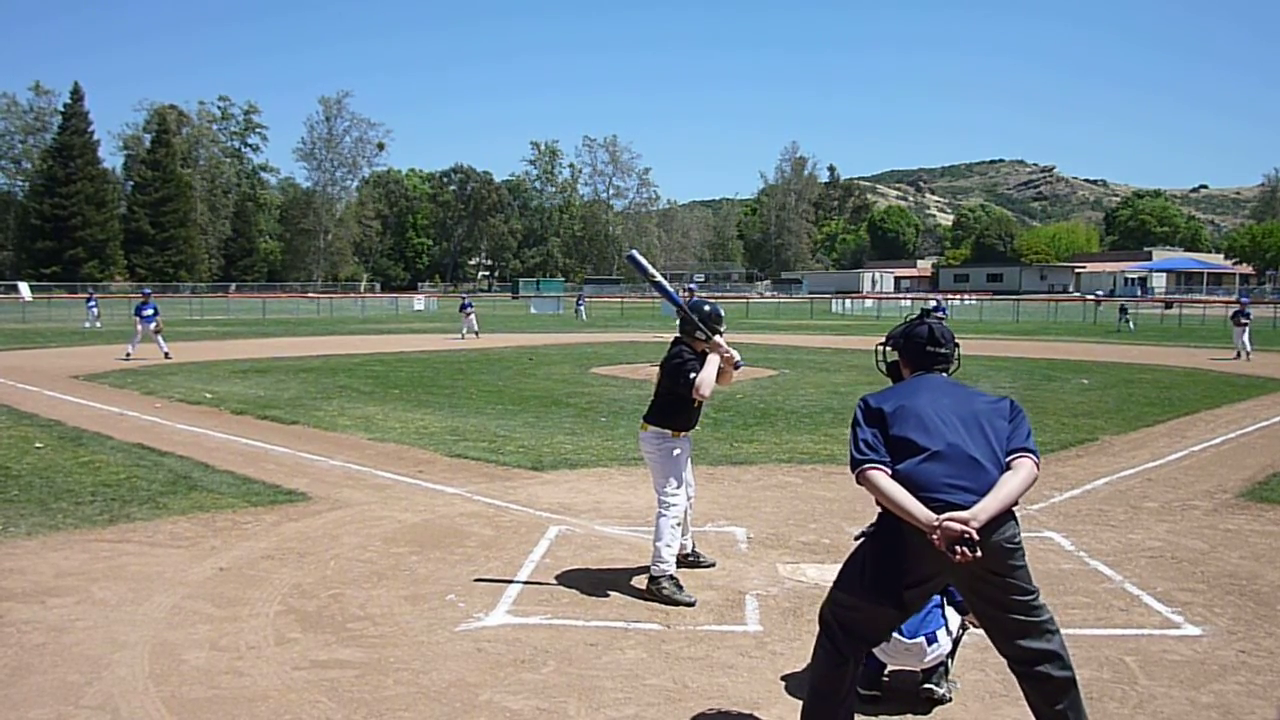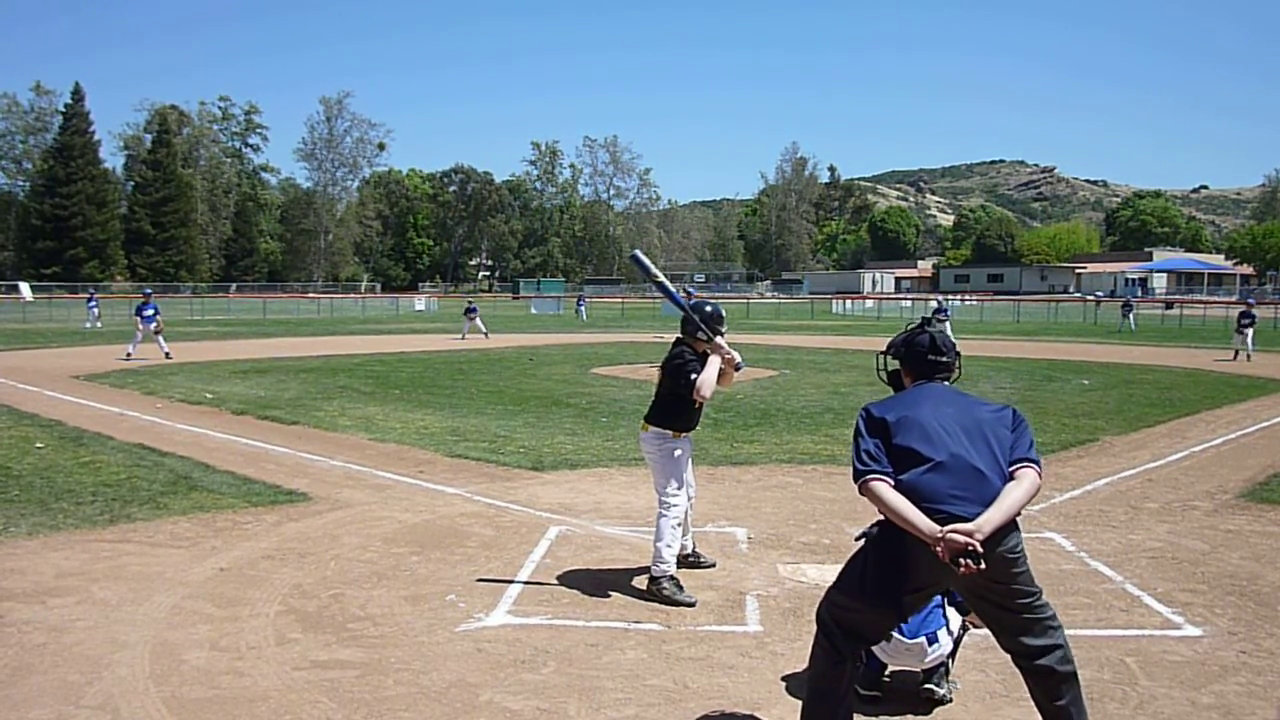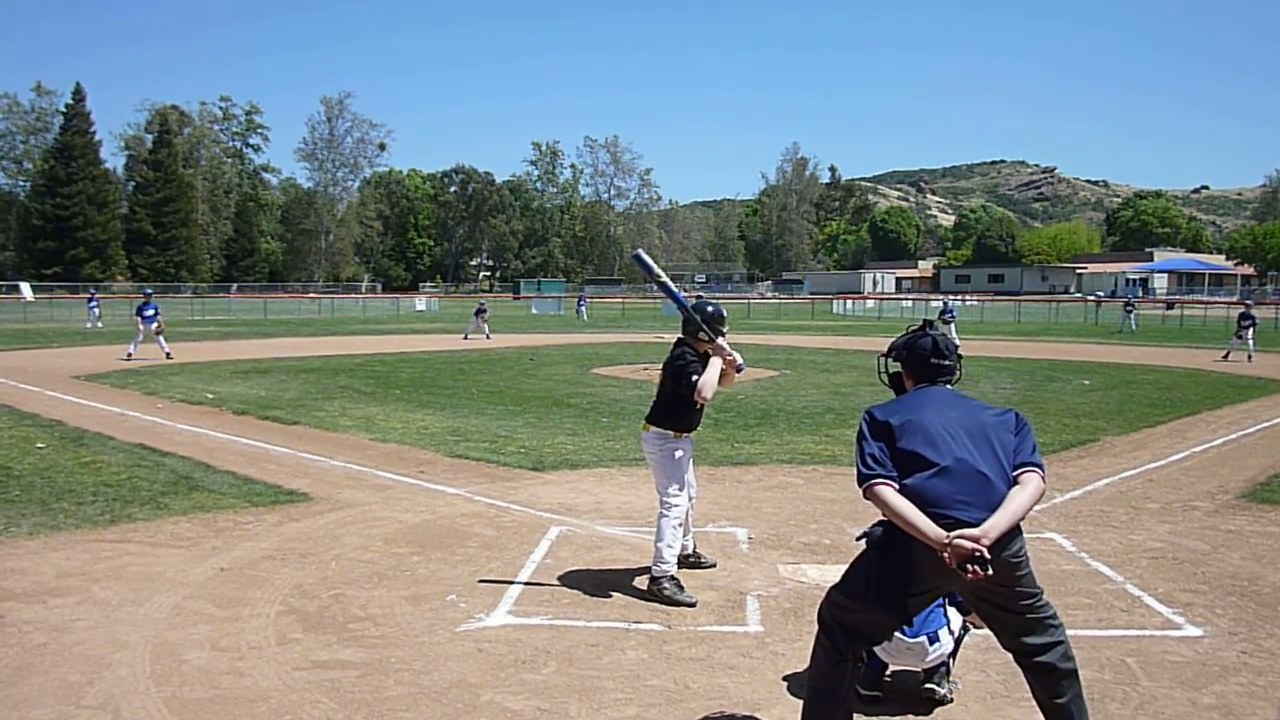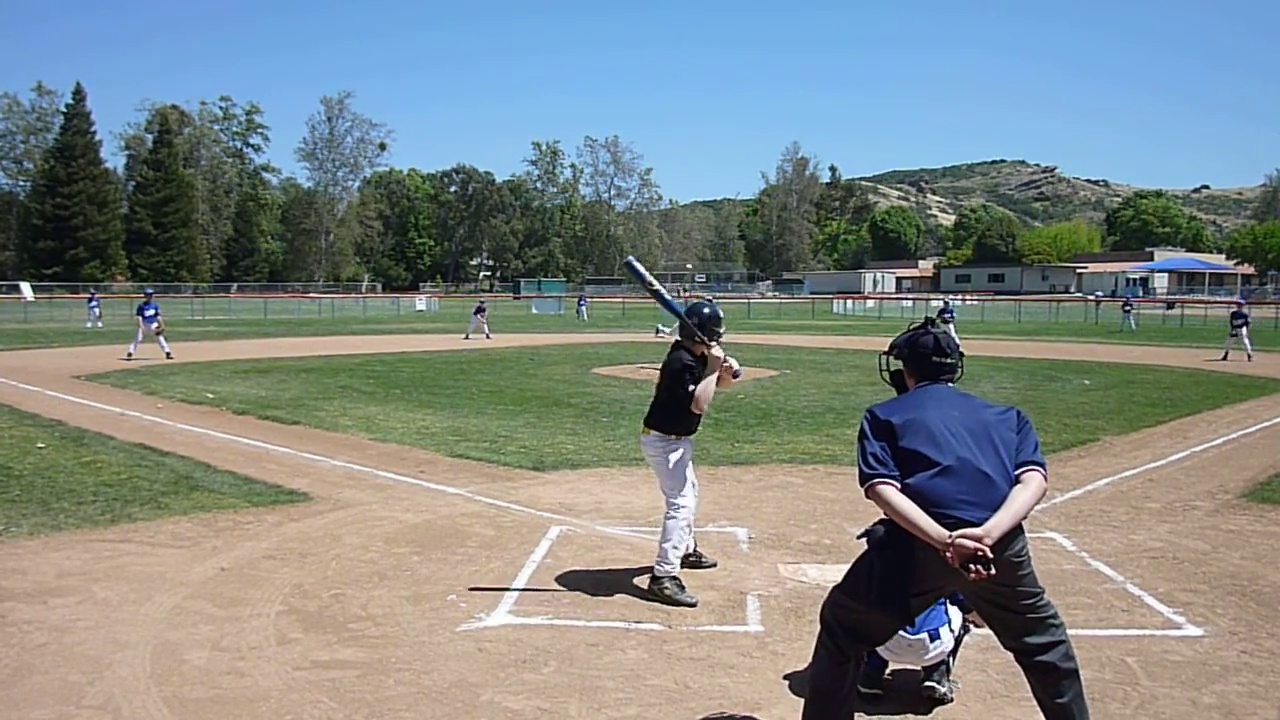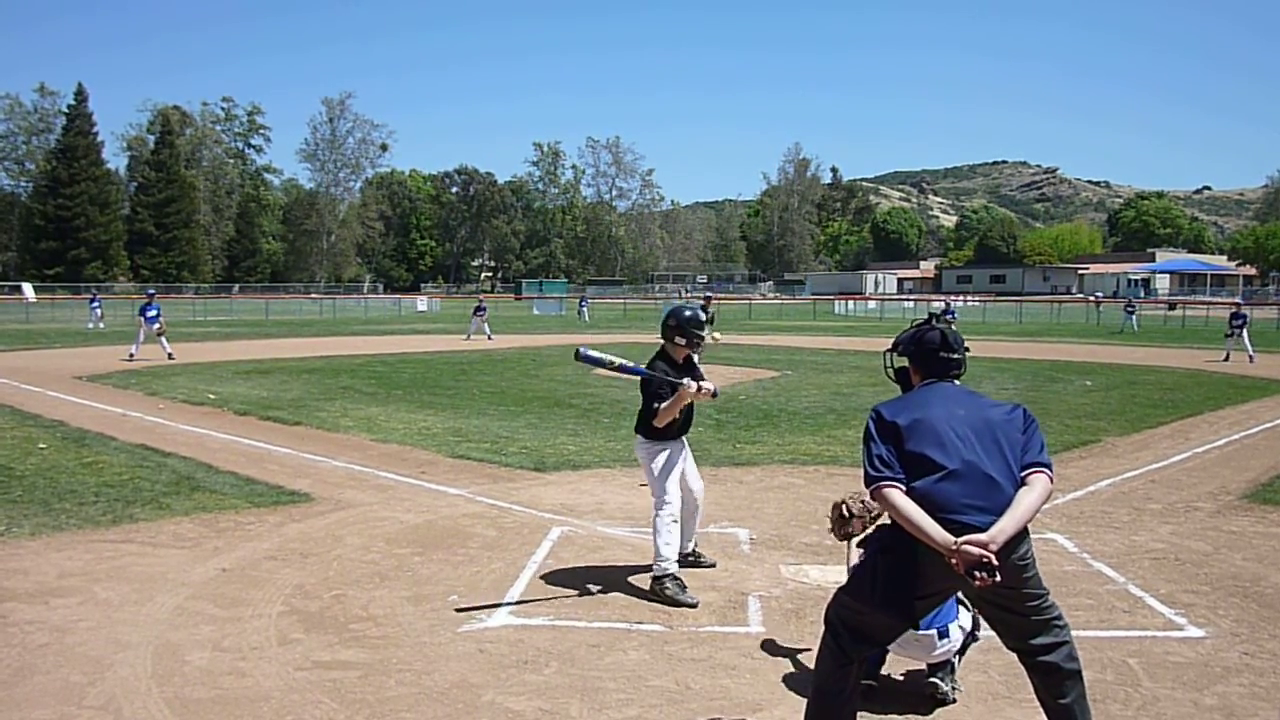
dt=0.3s
person 1, frame 1
left shoulder: (876, 404)
right shoulder: (1002, 406)
left elbow: (873, 474)
right elbow: (1025, 467)
left wrist: (932, 525)
right wrist: (975, 519)
left hip: (909, 531)
right hip: (994, 533)
left knee: (842, 628)
right knee: (1035, 642)
person 1, frame 2
left shoulder: (880, 413)
right shoulder: (1003, 413)
left elbow: (875, 485)
right elbow: (1028, 477)
left wrist: (935, 535)
right wrist: (979, 530)
left hip: (911, 540)
right hip: (995, 541)
left knee: (839, 626)
right knee: (1041, 641)
person 1, frame 3
left shoulder: (882, 416)
right shoulder: (1006, 418)
left elbow: (879, 489)
right elbow: (1031, 481)
left wrist: (942, 541)
right wrist: (984, 535)
left hip: (916, 544)
right hip: (998, 543)
left knee: (839, 624)
right knee: (1043, 640)
person 1, frame 4
left shoulder: (883, 414)
right shoulder: (1007, 416)
left elbow: (882, 488)
right elbow: (1033, 479)
left wrist: (944, 541)
right wrist: (986, 535)
left hip: (918, 544)
right hip: (1000, 544)
left knee: (842, 625)
right knee: (1044, 640)
person 1, frame 5
left shoulder: (889, 414)
right shoulder: (1013, 414)
left elbow: (888, 492)
right elbow: (1038, 482)
left wrist: (950, 546)
right wrist: (992, 540)
left hip: (924, 544)
right hip: (1005, 546)
left knee: (846, 627)
right knee: (1048, 641)
person 2, frame 1
left shoulder: (697, 353)
right shoulder: (681, 357)
left elbow: (722, 380)
right elbow: (702, 391)
left wrist: (728, 364)
right wrist: (714, 354)
left hip: (677, 436)
right hip: (662, 438)
left knee: (686, 494)
right knee: (672, 501)
left ankle: (683, 550)
right ankle: (660, 578)
person 2, frame 2
left shoulder: (698, 354)
right shoulder: (682, 358)
left elbow: (722, 382)
right elbow: (703, 392)
left wrist: (729, 365)
right wrist: (716, 356)
left hip: (677, 437)
right hip: (663, 438)
left knee: (686, 494)
right knee: (673, 502)
left ankle: (684, 550)
right ankle: (660, 578)
person 2, frame 3
left shoulder: (698, 354)
right shoulder: (684, 358)
left elbow: (723, 383)
right elbow: (704, 394)
left wrist: (730, 366)
right wrist: (717, 357)
left hip: (678, 437)
right hip: (664, 439)
left knee: (688, 495)
right knee: (674, 502)
left ankle: (684, 551)
right ankle: (661, 578)
person 2, frame 4
left shoulder: (694, 356)
right shoulder: (682, 363)
left elbow: (720, 384)
right elbow: (699, 406)
left wrist: (726, 371)
right wrist: (712, 367)
left hip: (676, 439)
right hip: (664, 442)
left knee: (689, 494)
right knee: (681, 503)
left ankle: (685, 551)
right ankle: (664, 577)
person 2, frame 5
left shoulder: (686, 361)
right shoulder: (658, 371)
left elbow: (701, 387)
right elbow: (658, 419)
left wrist: (705, 388)
right wrist: (680, 398)
left hip: (677, 441)
right hip: (655, 445)
left knee: (693, 493)
right knee: (668, 503)
left ankle: (685, 551)
right ankle: (665, 577)
